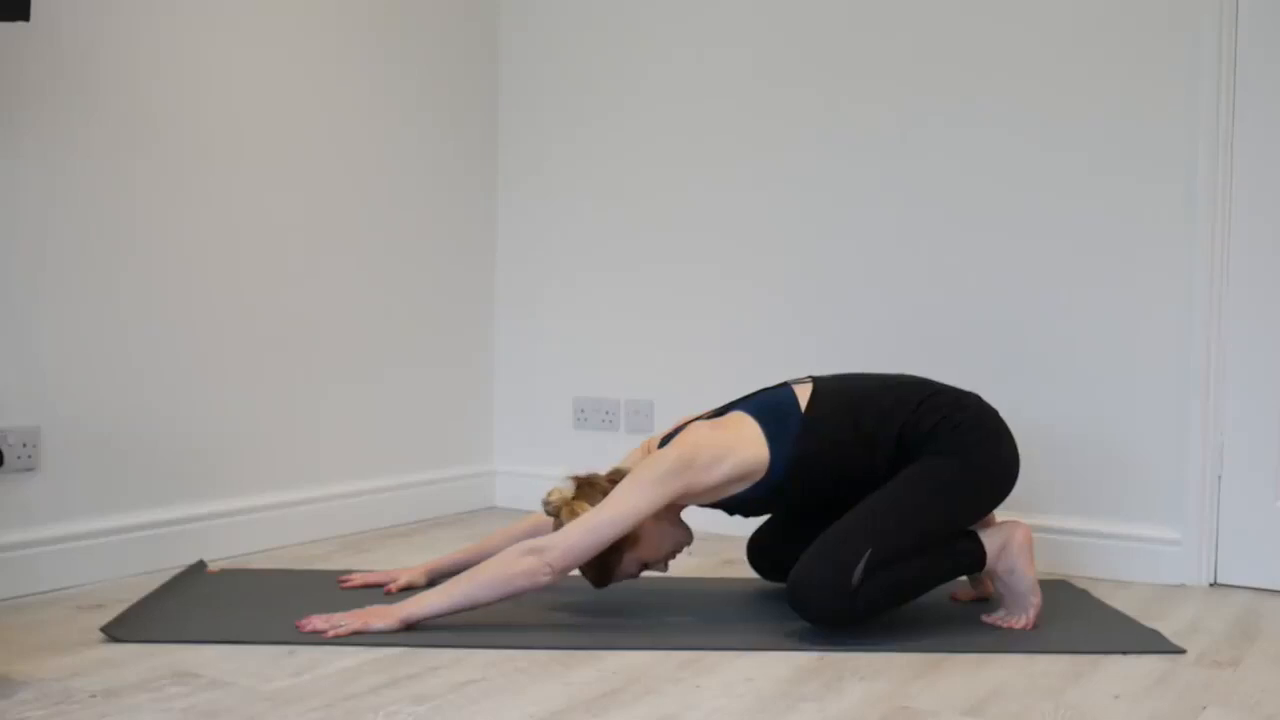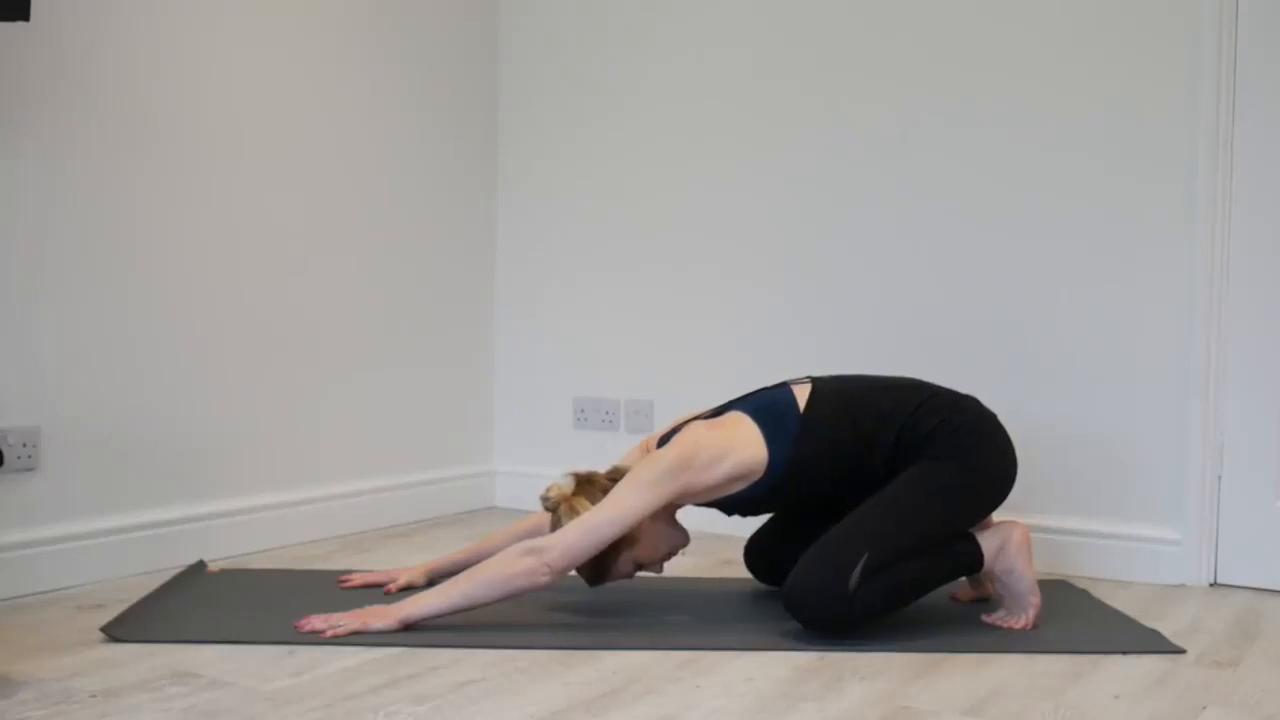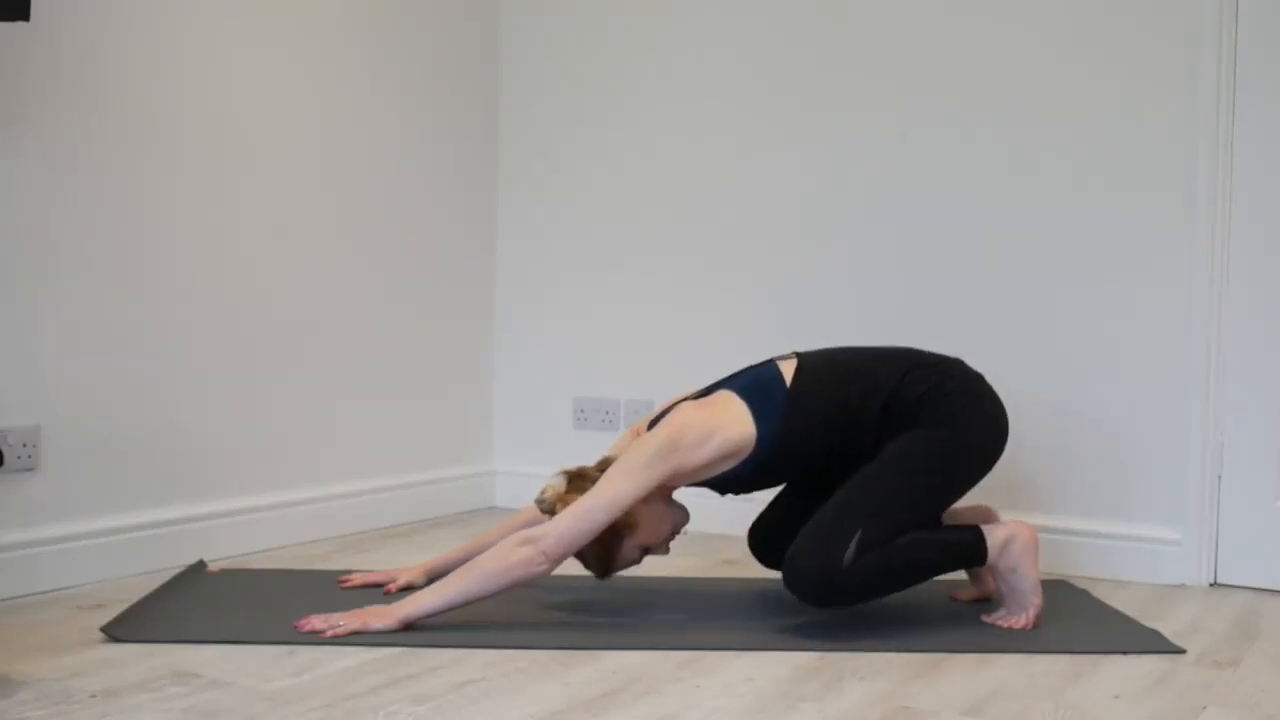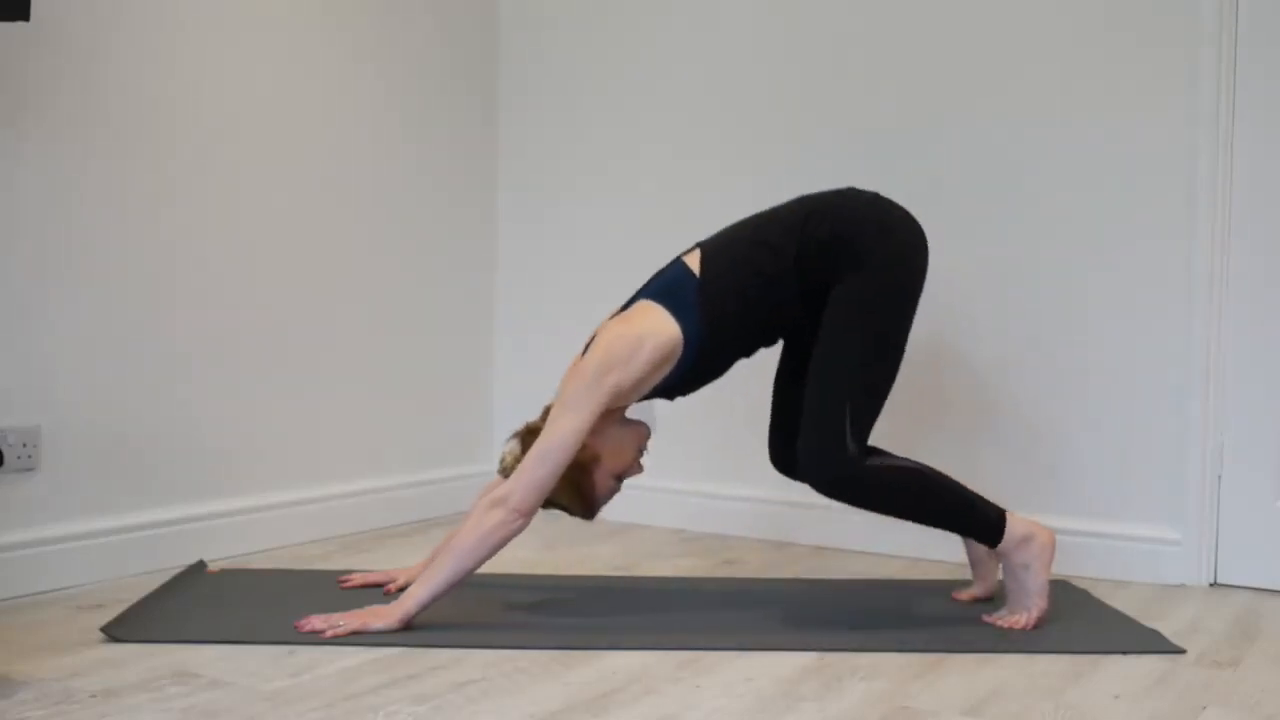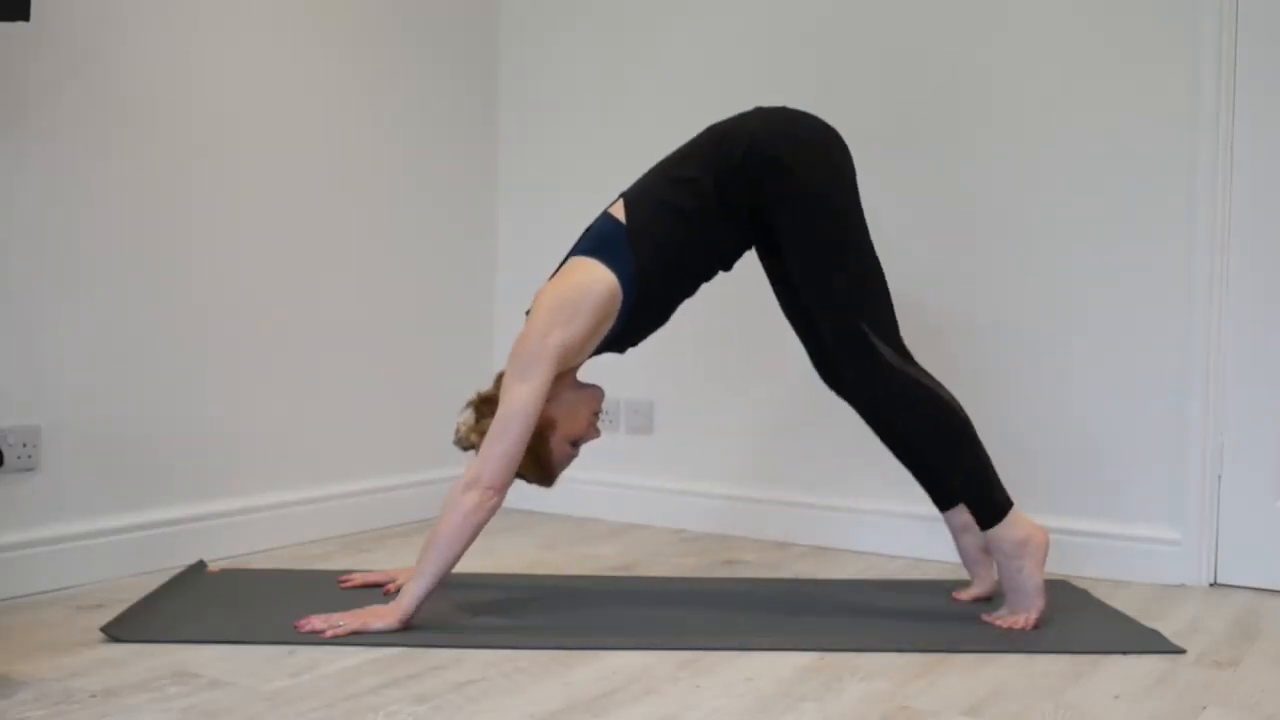
dt=1s
person 1, frame 1
left shoulder: (679, 467)
right shoulder: (660, 455)
left elbow: (540, 560)
right elbow: (549, 523)
left wrist: (402, 614)
right wrist: (428, 570)
left hip: (962, 441)
right hip: (907, 443)
left knee: (823, 593)
right knee: (773, 557)
left ankle: (992, 546)
right ankle: (956, 533)
person 1, frame 2
left shoulder: (679, 467)
right shoulder: (660, 454)
left elbow: (542, 560)
right elbow: (549, 525)
left wrist: (402, 614)
right wrist: (428, 570)
left hip: (960, 446)
right hip: (904, 445)
left knee: (820, 599)
right knee: (771, 561)
left ankle: (990, 550)
right ankle: (953, 535)
person 1, frame 3
left shoulder: (674, 449)
right shoulder: (655, 441)
left elbow: (540, 549)
right elbow: (544, 518)
left wrist: (402, 613)
right wrist: (425, 568)
left hip: (949, 412)
right hip: (900, 414)
left knee: (818, 573)
right knee: (775, 544)
left ankle: (995, 544)
right ankle: (957, 523)
person 1, frame 4
left shoulder: (606, 374)
right shoulder: (604, 371)
left elbow: (511, 505)
right elbow: (512, 487)
left wrist: (402, 609)
right wrist: (419, 570)
left hip: (863, 245)
right hip: (829, 260)
left knee: (831, 462)
right knee: (794, 455)
left ankle: (1014, 537)
right ankle: (981, 527)
person 1, frame 5
left shoulder: (549, 341)
right shoulder: (551, 343)
left elbow: (483, 484)
right elbow: (484, 480)
left wrist: (401, 608)
right wrist: (419, 571)
left hip: (780, 160)
right hip: (759, 178)
left knee: (865, 360)
right knee: (844, 367)
left ankle: (1007, 530)
right ankle: (972, 525)
